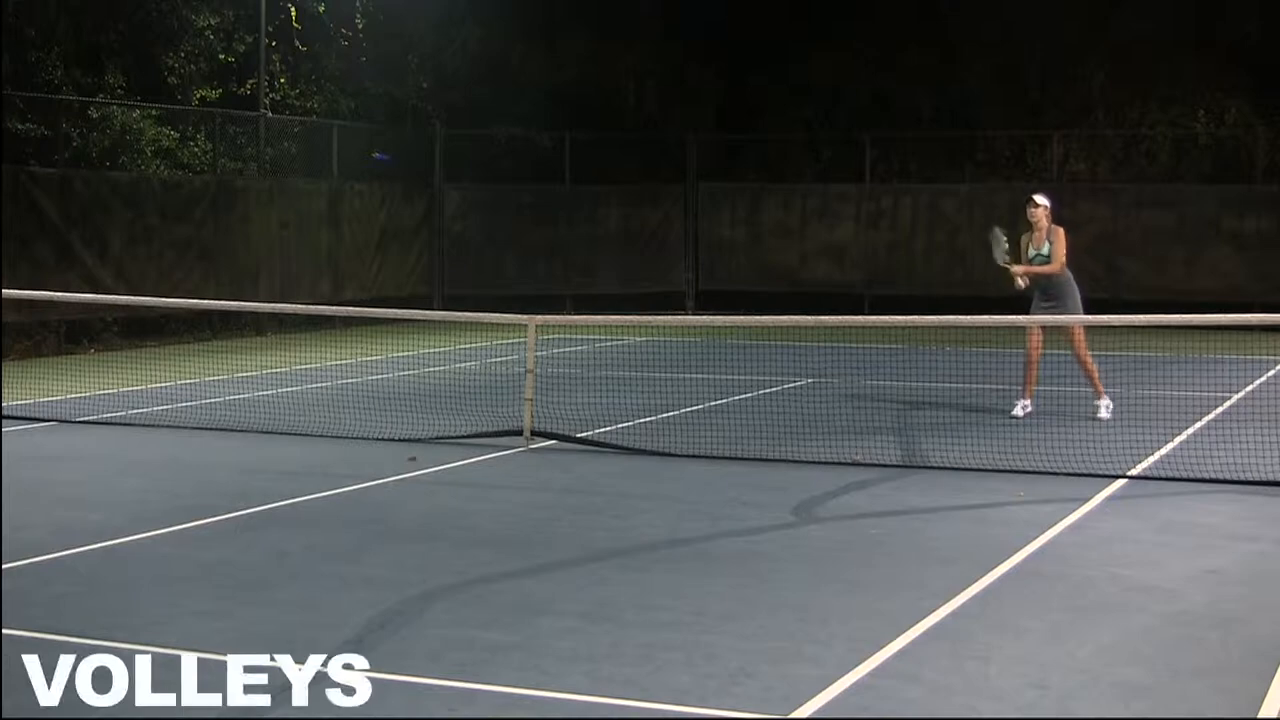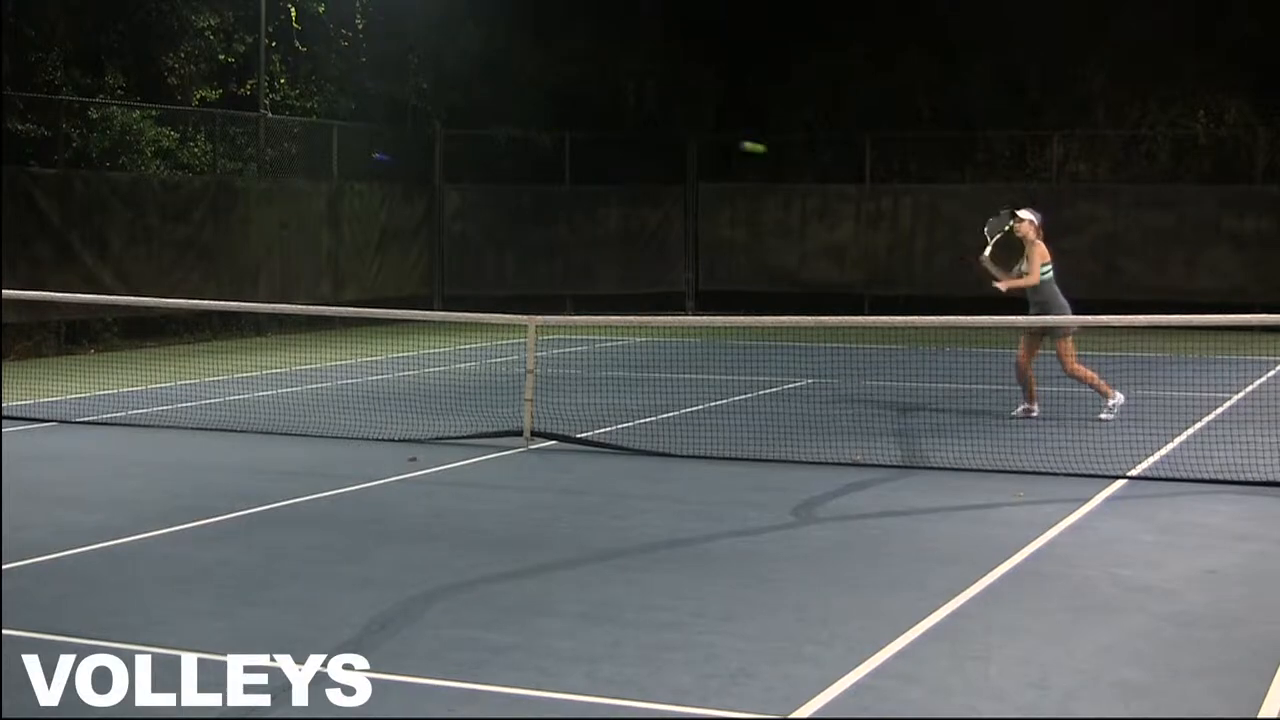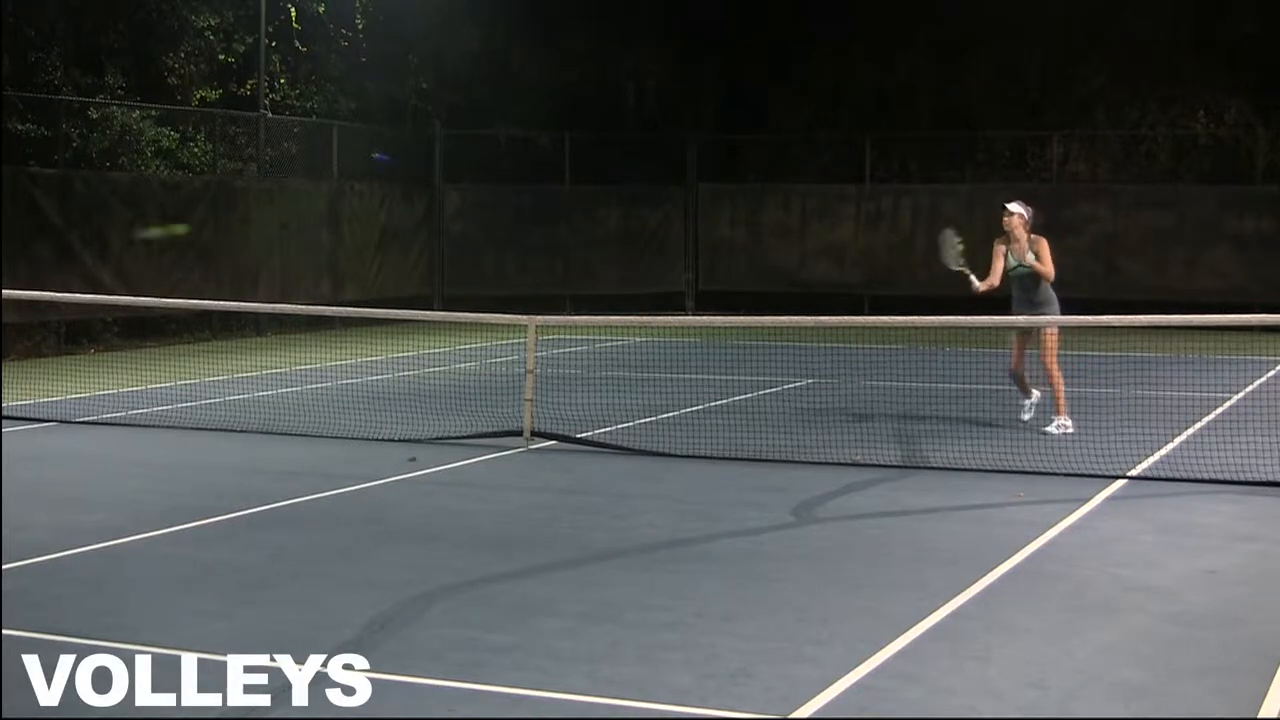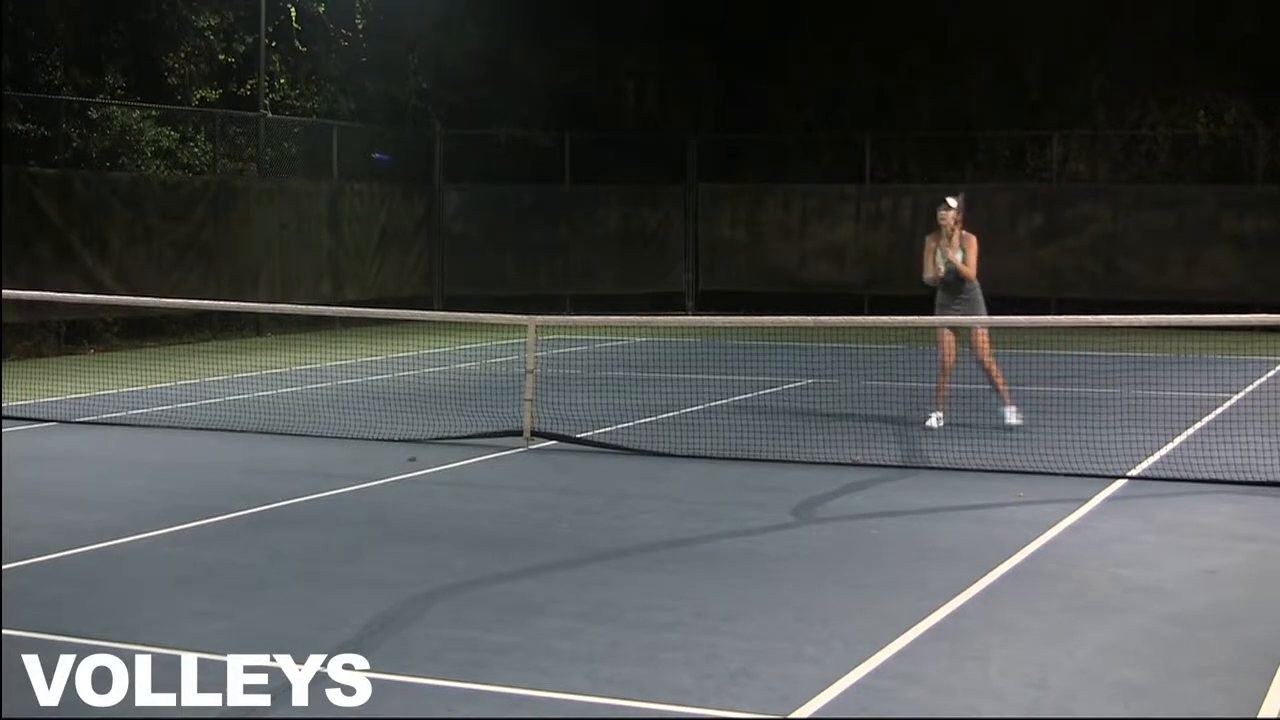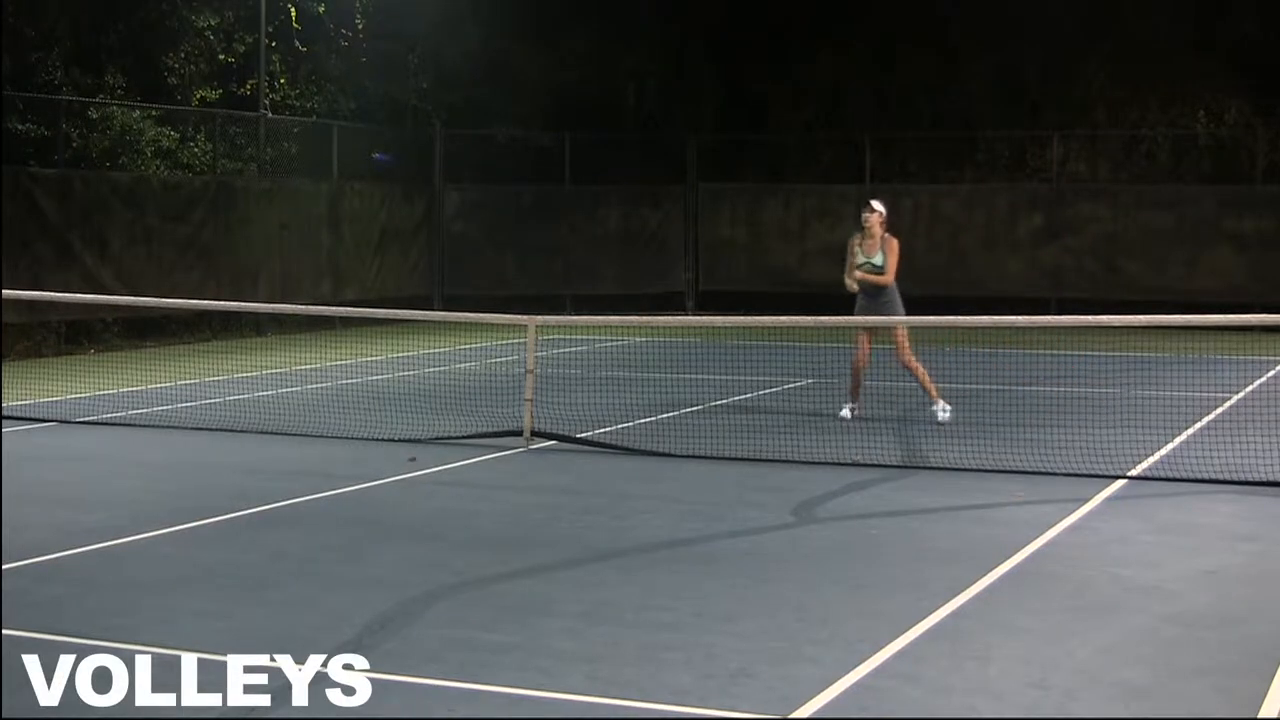
dt=0.5s
person 1, frame 1
left shoulder: (1057, 232)
right shoulder: (1026, 239)
left elbow: (1056, 267)
right elbow: (1025, 273)
left wrist: (1025, 269)
right wrist: (1021, 278)
left hip: (1065, 295)
right hip: (1042, 298)
left knee: (1080, 351)
right knee: (1032, 354)
left ankle: (1102, 399)
right ankle: (1025, 401)
person 1, frame 2
left shoulder: (1037, 247)
right shoulder: (1027, 251)
left elbow: (1032, 279)
right elbow: (1010, 279)
left wrist: (1006, 284)
right wrist: (989, 265)
left hip: (1055, 311)
right hip: (1038, 312)
left knee: (1071, 368)
right knee: (1021, 363)
left ankle: (1112, 397)
right ankle: (1030, 405)
person 1, frame 3
left shoulder: (1038, 242)
right shoulder: (1001, 244)
left elbow: (1050, 276)
right elbow: (995, 277)
left wrist: (1030, 261)
right wrist: (984, 285)
left hip: (1044, 307)
right hip: (1021, 309)
left knee: (1050, 364)
right knee: (1015, 369)
left ankle: (1063, 419)
right ankle: (1029, 396)
person 1, frame 4
left shoulder: (969, 240)
right shoulder: (932, 240)
left elbow: (971, 274)
right elbow: (928, 279)
left wrist: (953, 260)
right wrist: (936, 274)
left hip: (971, 303)
right hip: (946, 303)
left knee: (985, 360)
right knee: (945, 361)
left ankle: (1008, 405)
right ankle: (938, 412)
person 1, frame 5
left shoulder: (890, 242)
right shoulder: (855, 241)
left elbow: (888, 278)
right elbow: (849, 274)
left wrist: (862, 275)
right wrist: (850, 282)
left hip: (889, 303)
right hip: (865, 304)
left knee: (906, 359)
right knee: (860, 361)
left ankle: (938, 402)
right ankle: (853, 403)
